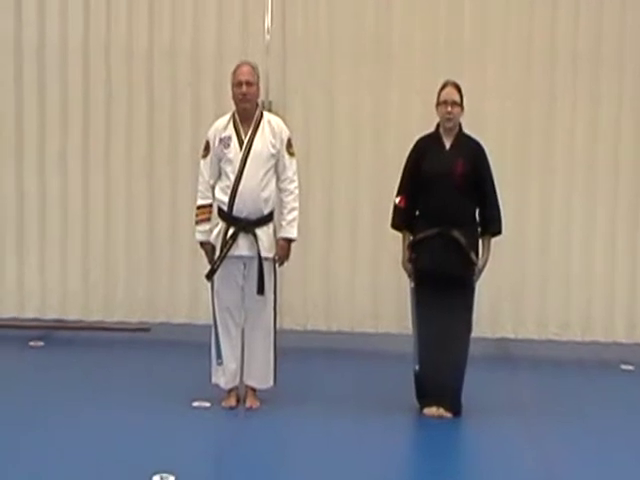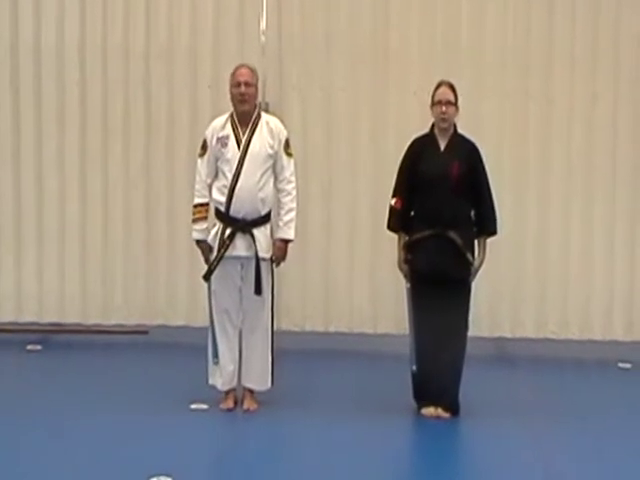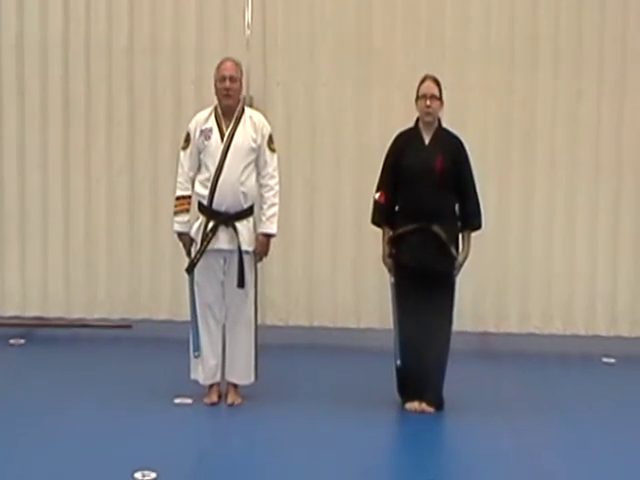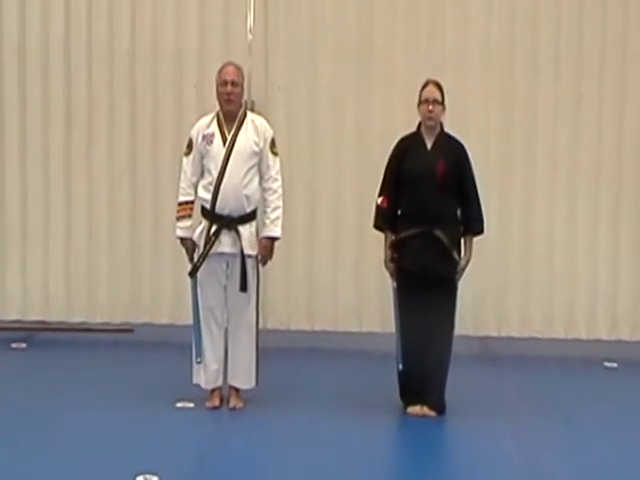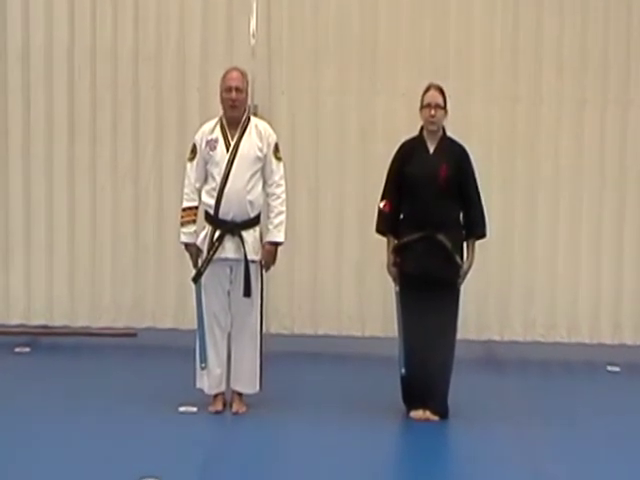
dt=1s
person 1, frame 1
left shoulder: (277, 129)
right shoulder: (218, 131)
left elbow: (289, 185)
right elbow: (205, 186)
left wrist: (286, 234)
right wrist: (204, 234)
left hip: (262, 235)
right hip: (227, 234)
left knee: (259, 313)
right knee: (226, 312)
left ankle: (253, 386)
right ankle: (230, 385)
person 1, frame 2
left shoulder: (274, 129)
right shoulder: (216, 130)
left elbow: (287, 185)
right elbow: (202, 185)
left wrist: (283, 235)
right wrist: (201, 233)
left hip: (260, 235)
right hip: (224, 234)
left knee: (257, 314)
right knee: (224, 312)
left ankle: (251, 388)
right ankle: (228, 387)
person 1, frame 3
left shoulder: (258, 124)
right shoulder: (199, 124)
left elbow: (269, 180)
right elbow: (184, 178)
left wrist: (266, 230)
right wrist: (182, 226)
left hip: (242, 229)
right hip: (207, 227)
left knee: (240, 308)
right knee: (208, 306)
left ankle: (235, 383)
right ankle: (211, 381)
person 1, frame 4
left shoulder: (260, 129)
right shoulder: (201, 129)
left elbow: (272, 184)
right elbow: (187, 183)
left wrist: (270, 233)
right wrist: (184, 231)
left hip: (245, 233)
right hip: (209, 232)
left knee: (242, 312)
right knee: (210, 311)
left ankle: (236, 386)
right ankle: (213, 385)
person 1, frame 5
left shoulder: (264, 134)
right shoulder: (205, 135)
left elbow: (276, 189)
right elbow: (191, 189)
left wrist: (273, 238)
right wrist: (189, 236)
left hip: (249, 238)
right hip: (214, 237)
left knee: (246, 317)
right knee: (214, 316)
left ankle: (240, 391)
right ankle: (216, 390)
person 2, frame 1
left shoulder: (473, 151)
right shoulder: (422, 148)
left elbow: (487, 201)
right elbow: (406, 198)
left wrist: (485, 248)
right wrist: (406, 245)
left hip: (462, 245)
right hip: (427, 244)
left knee: (457, 323)
right knee: (428, 321)
left ankle: (449, 398)
right ankle: (429, 396)
person 2, frame 2
left shoulder: (468, 151)
right shoulder: (418, 149)
left elbow: (482, 200)
right elbow: (402, 198)
left wrist: (481, 247)
right wrist: (402, 245)
left hip: (458, 246)
right hip: (423, 244)
left knee: (453, 323)
right knee: (424, 322)
left ankle: (447, 398)
right ankle: (427, 396)
person 2, frame 3
left shoulder: (453, 145)
right shoulder: (402, 143)
left elbow: (466, 195)
right elbow: (386, 192)
left wrist: (465, 241)
right wrist: (386, 239)
left hip: (442, 240)
right hip: (407, 239)
left knee: (437, 318)
right knee: (408, 317)
left ankle: (431, 393)
right ankle: (411, 391)
person 2, frame 4
left shoulder: (455, 150)
right shoulder: (404, 147)
left elbow: (469, 199)
right elbow: (388, 197)
left wrist: (467, 246)
right wrist: (388, 244)
left hip: (444, 244)
right hip: (409, 243)
left knee: (439, 322)
right knee: (410, 321)
left ankle: (433, 397)
right ankle: (413, 395)
person 2, frame 5
left shoulder: (457, 154)
right shoulder: (406, 152)
left elbow: (471, 203)
right elbow: (391, 201)
left wrist: (470, 250)
right wrist: (391, 248)
left hip: (447, 248)
right hip: (412, 247)
left knee: (442, 326)
right knee: (413, 326)
left ankle: (436, 401)
right ankle: (416, 399)
